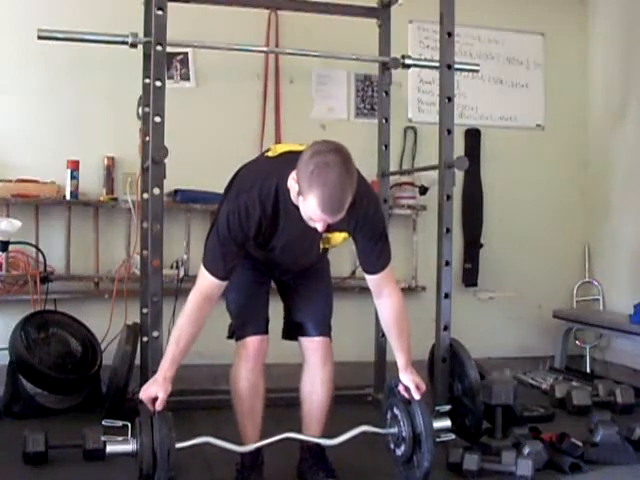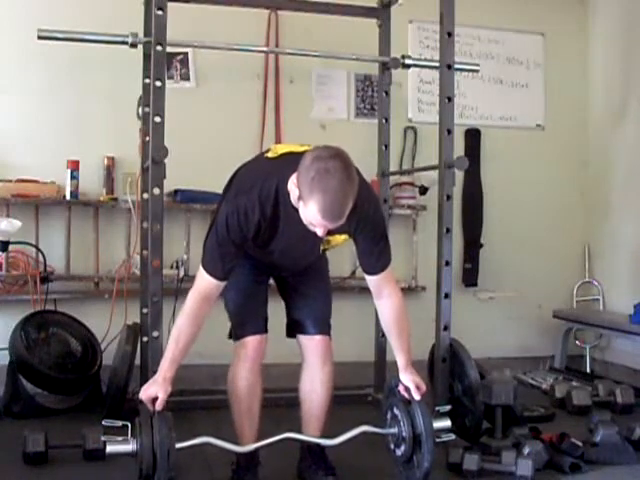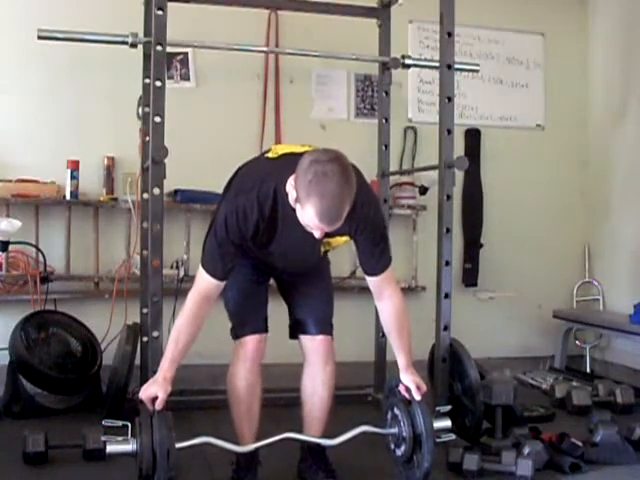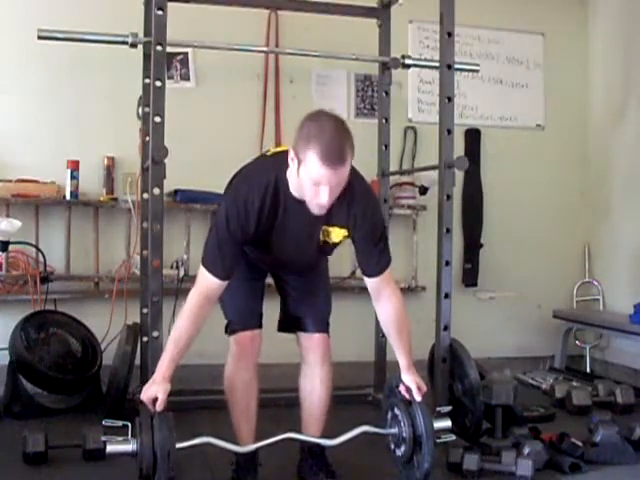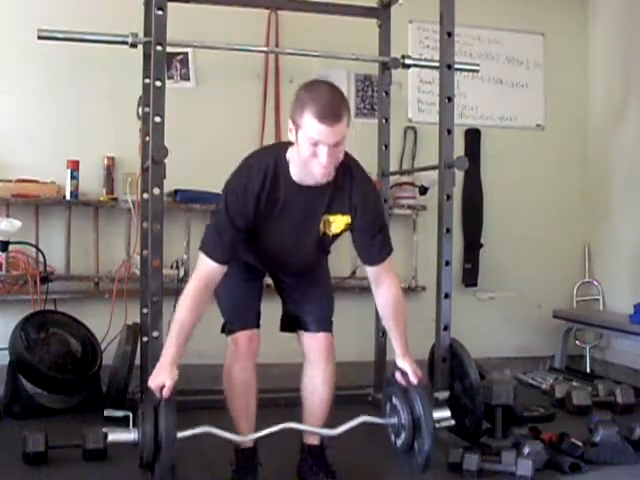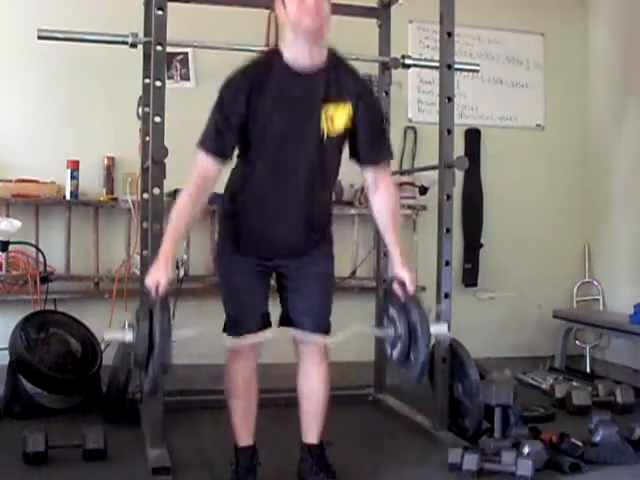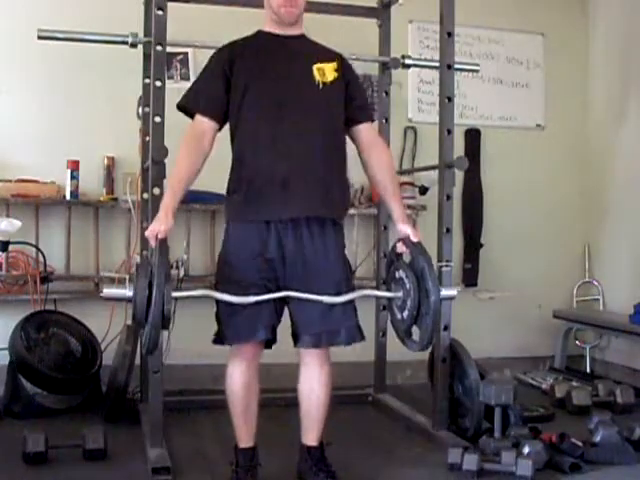
dt=0.4s
person 1, frame 1
left shoulder: (362, 202)
right shoulder: (249, 197)
left elbow: (383, 288)
right elbow: (205, 291)
left wrist: (404, 366)
right wrist: (165, 374)
left hip: (307, 260)
right hip: (249, 256)
left knee: (318, 346)
right knee: (253, 345)
person 1, frame 2
left shoulder: (362, 202)
right shoulder: (249, 197)
left elbow: (384, 288)
right elbow: (204, 292)
left wrist: (404, 365)
right wrist: (164, 374)
left hip: (306, 258)
right hip: (248, 254)
left knee: (318, 345)
right knee: (251, 345)
left ankle: (312, 453)
person 1, frame 3
left shoulder: (362, 203)
right shoulder: (248, 198)
left elbow: (384, 289)
right elbow: (204, 292)
left wrist: (405, 366)
right wrist: (165, 374)
left hip: (307, 262)
right hip: (248, 255)
left knee: (320, 346)
right knee: (250, 345)
person 1, frame 4
left shoulder: (359, 200)
right shoulder: (249, 193)
left elbow: (383, 289)
right elbow: (205, 292)
left wrist: (406, 367)
right wrist: (163, 373)
left hip: (305, 260)
right hip: (246, 256)
left knee: (317, 345)
right knee: (245, 343)
person 1, frame 5
left shoulder: (358, 188)
right shoulder: (252, 179)
left elbow: (382, 278)
right elbow: (205, 277)
left wrist: (402, 354)
right wrist: (168, 360)
left hip: (305, 259)
right hip: (244, 257)
left knee: (320, 346)
right knee: (244, 343)
person 1, frame 6
left shoulder: (353, 89)
right shoulder: (248, 83)
left elbow: (379, 179)
right elbow: (203, 173)
left wrist: (398, 260)
right wrist: (166, 256)
left hip: (310, 242)
right hip: (244, 238)
left knee: (313, 345)
right knee: (245, 345)
person 1, frame 7
left shoulder: (333, 63)
right shoulder: (236, 57)
left elbow: (369, 140)
right elbow: (200, 133)
left wrist: (399, 217)
right wrist: (167, 209)
left hip: (319, 223)
right hip: (252, 220)
left knee: (316, 348)
right knee: (246, 347)
